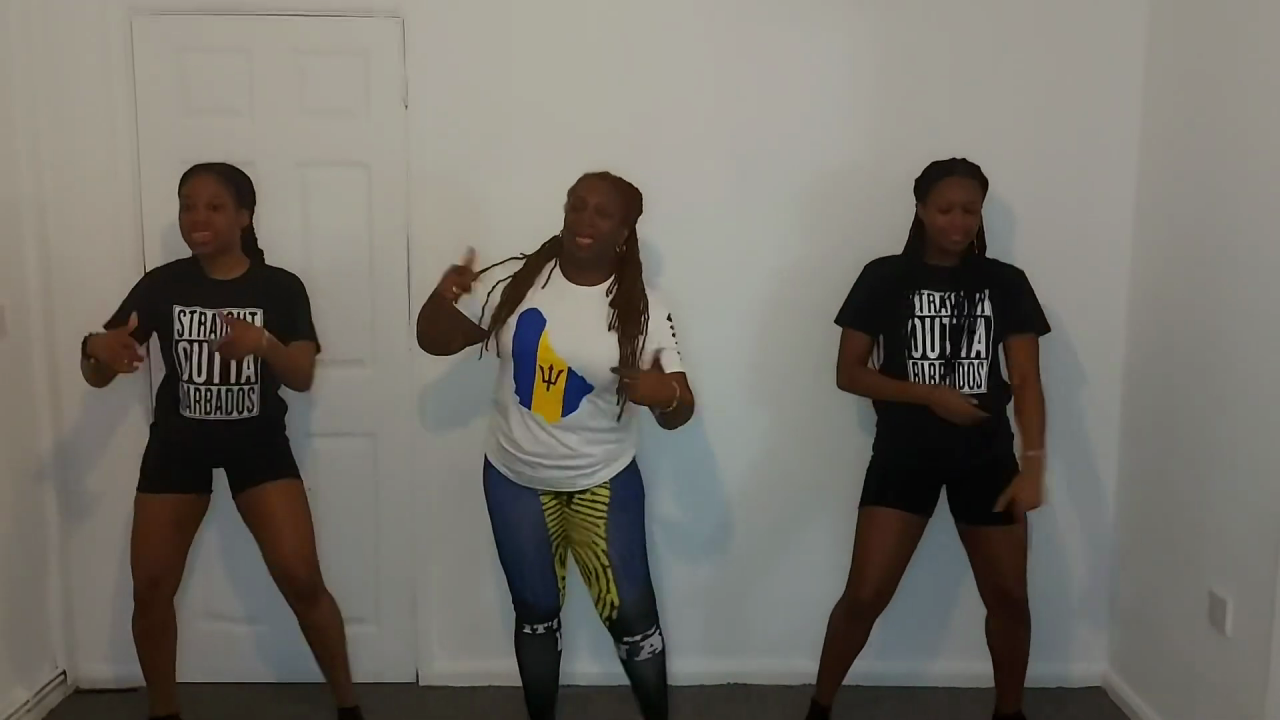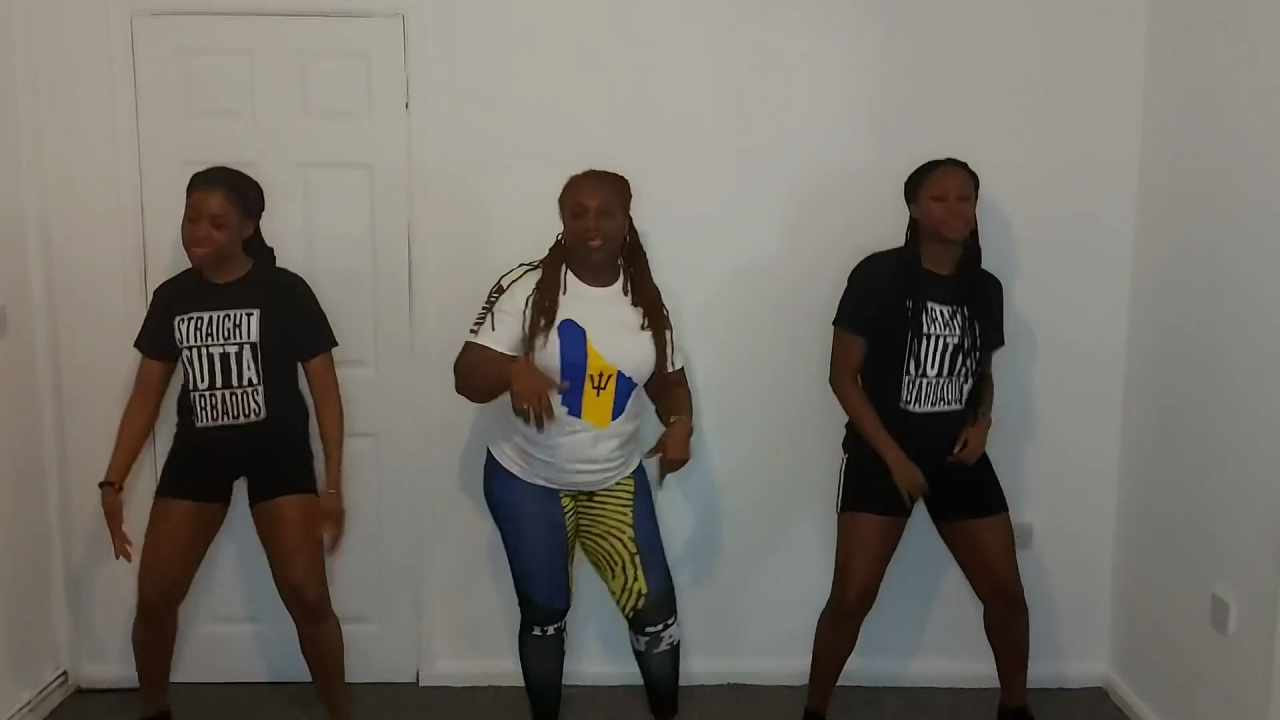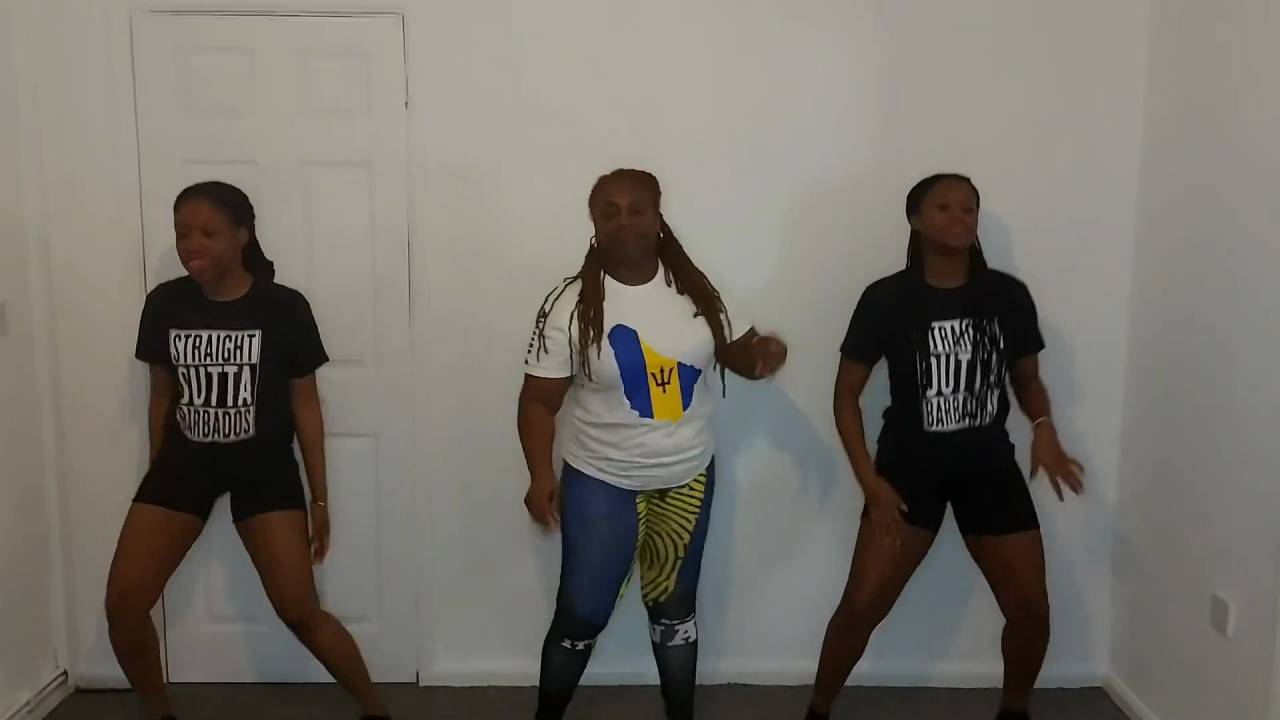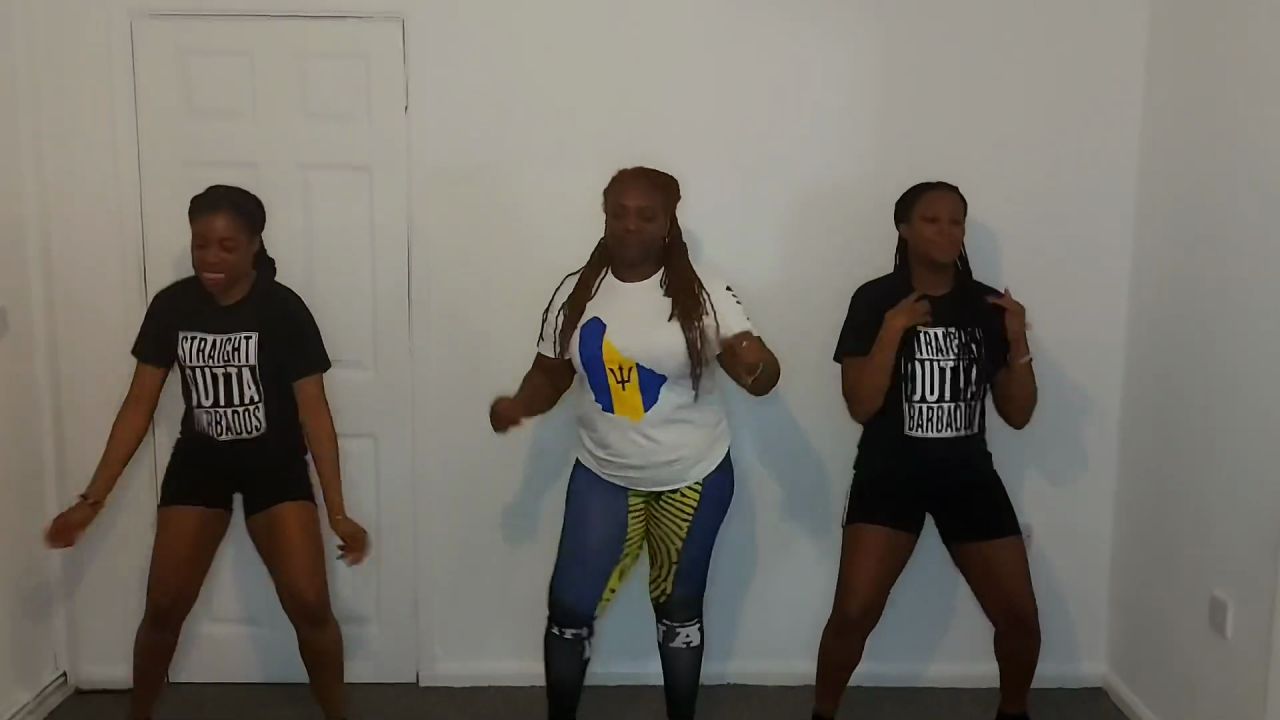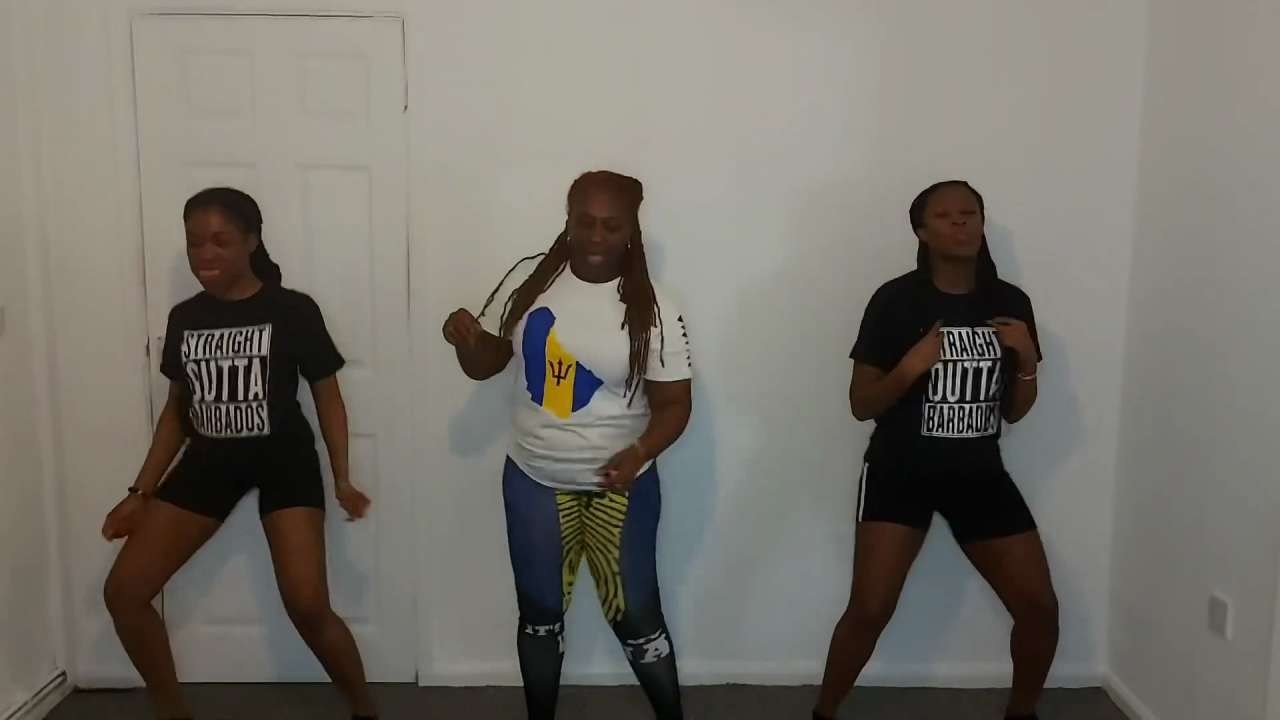
dt=0.5s
person 1, frame 1
left shoulder: (642, 309)
right shoulder: (513, 280)
left elbow: (678, 411)
right elbow: (435, 341)
left wrist: (665, 393)
right wrist: (444, 295)
left hip: (605, 482)
right hip: (515, 479)
left knee: (632, 612)
right knee: (536, 612)
person 1, frame 2
left shoulder: (648, 302)
right shoulder: (525, 289)
left elbow: (670, 383)
right elbow: (467, 377)
left wrist: (680, 425)
right wrist: (515, 375)
left hip: (616, 481)
right hip: (527, 481)
left knee: (654, 605)
right knee: (544, 613)
person 1, frame 3
left shoulder: (696, 289)
right shoulder: (570, 305)
left elbow: (740, 358)
right elbow: (539, 399)
left wrist: (764, 351)
right wrist: (542, 477)
left hip: (688, 479)
right hip: (601, 482)
left knee: (673, 607)
right knee: (580, 616)
person 1, frame 4
left shoulder: (701, 292)
right shoulder: (574, 293)
left elbow: (763, 380)
right elbow: (550, 374)
left wrist: (752, 362)
right wrist: (519, 404)
left hip: (694, 479)
right hip: (603, 479)
left knee: (678, 607)
right knee: (570, 609)
person 1, frame 5
left shoulder: (652, 307)
right shoulder: (528, 279)
left elbow: (674, 404)
right elbow: (484, 365)
left wrist: (639, 453)
right wrist: (465, 339)
left hip: (621, 484)
right hip: (533, 479)
left knee: (636, 615)
right knee: (540, 612)
person 2, frame 1
left shoulder: (1006, 283)
right shoulder: (884, 278)
left elbow: (1026, 377)
right elbow: (849, 371)
left wrist: (1033, 460)
right wrist: (929, 395)
left hip: (986, 453)
right hip: (905, 452)
left knee: (1010, 599)
right knee: (865, 596)
person 2, frame 2
left shoulder: (985, 289)
right shoulder: (878, 276)
right elbow: (843, 375)
left wrist: (981, 422)
right wrist: (893, 457)
left hip: (957, 454)
right hip: (883, 452)
left knee: (1006, 591)
right knee: (851, 598)
person 2, frame 3
left shoulder: (1006, 294)
right shoulder: (885, 299)
left elbow: (1027, 378)
right elbow: (846, 392)
left wrist: (1045, 428)
right wrist: (867, 476)
left hip: (989, 466)
right hip: (909, 466)
left knee: (1031, 609)
right knee: (862, 605)
person 2, frame 4
left shoulder: (990, 306)
right shoulder: (875, 301)
left elbow: (1018, 414)
right elbow: (861, 408)
left wrist: (1018, 345)
right wrist: (891, 334)
left hip: (969, 476)
right hip: (888, 473)
left knee: (1020, 615)
right knee: (854, 613)
person 2, frame 5
left shoulder: (1010, 303)
right shoulder: (896, 301)
left elbow: (1016, 409)
right elbow: (863, 405)
left wrist: (1025, 363)
right wrist: (910, 368)
left hip: (980, 473)
right hip: (900, 469)
left knee: (1039, 605)
right knee: (869, 610)
person 3, frame 1
left shoulder: (281, 288)
right shoulder: (162, 284)
left elbow: (302, 375)
right elbow: (100, 372)
left wrist: (261, 345)
right wrist: (99, 348)
left hip: (259, 443)
right hip: (178, 445)
left knee: (301, 579)
right knee: (151, 586)
person 3, frame 2
left shoulder: (286, 292)
right shoulder: (172, 297)
left elbow: (325, 388)
right elbow: (147, 394)
left wrist: (332, 486)
right wrist: (114, 482)
left hip: (277, 453)
right hip: (197, 456)
left knee: (308, 597)
right knee: (154, 597)
person 3, frame 3
left shoulder: (284, 309)
right shoulder: (164, 304)
left elbow: (304, 405)
right elbow: (161, 396)
left wrist: (319, 502)
right wrist: (151, 479)
left hip: (265, 469)
right hip: (182, 468)
left knee: (296, 610)
right knee: (122, 601)
person 3, frame 4
left shoulder: (284, 310)
right shoulder: (172, 308)
left elbow: (313, 409)
right elbow: (139, 404)
left wrist: (338, 510)
right wrist: (92, 499)
left hip: (277, 466)
right hip: (199, 466)
left knee: (309, 603)
right knee: (165, 607)
person 3, frame 5
left shoulder: (293, 311)
right shoulder: (185, 318)
left elbow: (329, 399)
right elbow: (176, 411)
left wrist: (342, 482)
right wrist: (140, 493)
left hip: (285, 464)
right hip: (206, 464)
left knee: (308, 608)
right knee: (123, 590)
